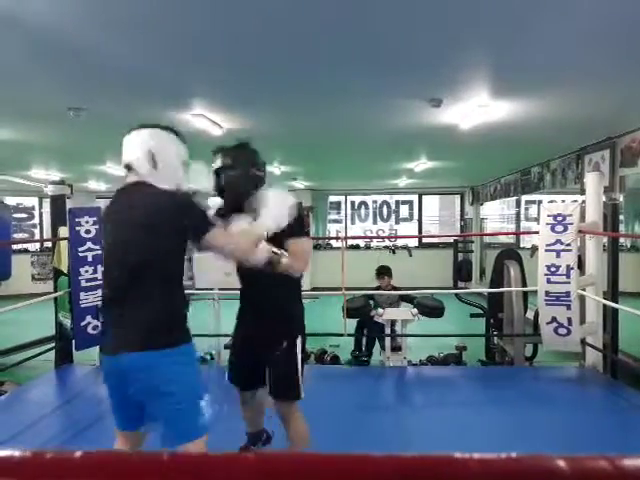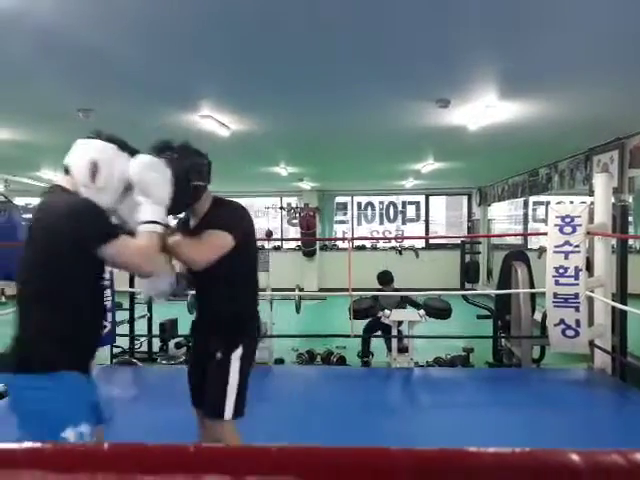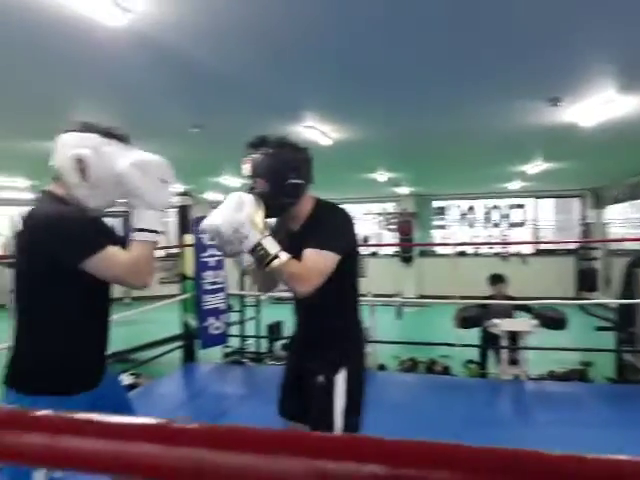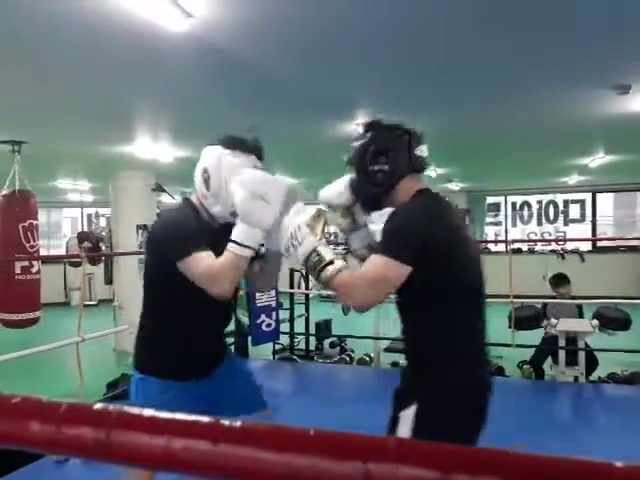
dt=0.7s
person 1, frame 1
left shoulder: (115, 209)
right shoulder: (168, 204)
right elbow: (239, 248)
right wrist: (261, 225)
left hip: (116, 352)
right hip: (159, 350)
left knee: (128, 440)
right knee: (191, 449)
person 1, frame 2
left shoulder: (57, 209)
right shoulder: (77, 211)
right elbow: (145, 262)
right wrist: (153, 203)
left hip: (58, 365)
right hip: (47, 373)
left knee: (93, 446)
person 1, frame 3
left shoulder: (78, 218)
right shoulder: (55, 221)
left elbow: (128, 267)
right elbow: (137, 276)
left wrist: (143, 208)
right wrist: (150, 207)
left hip: (91, 377)
right hip: (44, 390)
person 1, frame 4
left shoulder: (229, 225)
right shoulder: (175, 225)
left elbow: (264, 280)
right elbow: (220, 283)
left wrist: (279, 227)
right wrist: (253, 225)
left hip: (215, 361)
right hip: (162, 372)
person 2, frame 1
right shoulder: (229, 215)
left elbow: (298, 266)
left hip: (285, 320)
right hip: (249, 316)
left knee: (286, 404)
right knee: (245, 390)
right ankle: (256, 436)
person 2, frame 2
left shoulder: (231, 214)
right shoulder: (185, 225)
left elbow: (200, 258)
left hip: (236, 330)
right hip: (205, 328)
left knee: (218, 423)
right knee: (205, 416)
person 2, frame 3
left shoulder: (331, 220)
right shoulder: (283, 226)
left elbow: (304, 282)
right elbow: (265, 284)
left wrist: (255, 239)
right wrist: (238, 248)
left hip: (336, 349)
right hip: (306, 342)
right knee: (300, 427)
person 2, frame 4
left shoulder: (413, 217)
right shoulder: (434, 211)
left elbow: (360, 294)
right elbow: (384, 276)
left wrist: (311, 249)
right wrist: (355, 229)
left hip: (439, 381)
